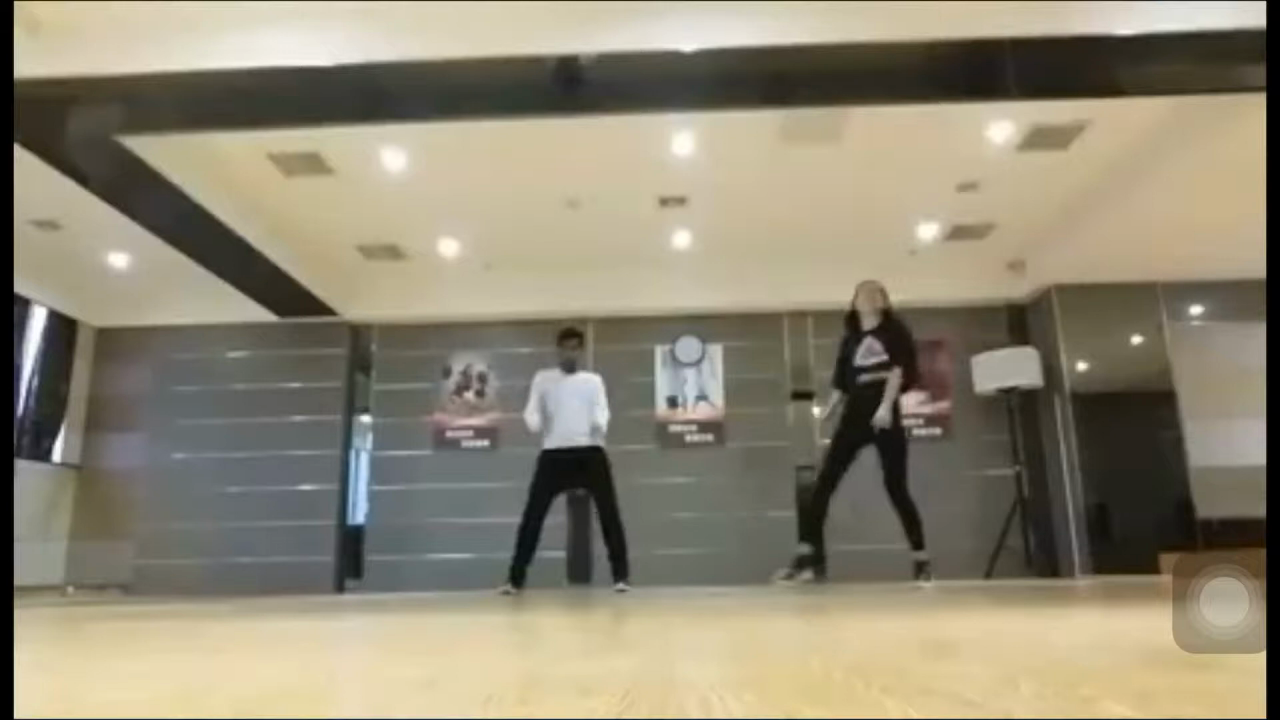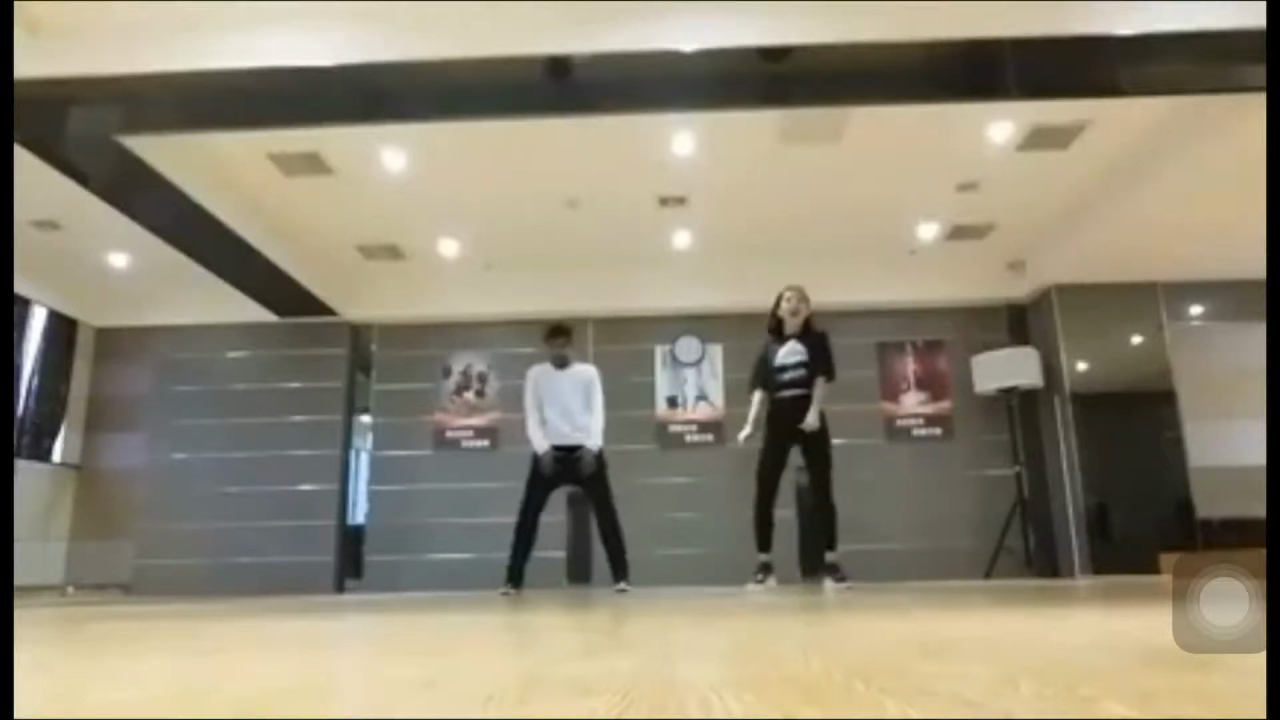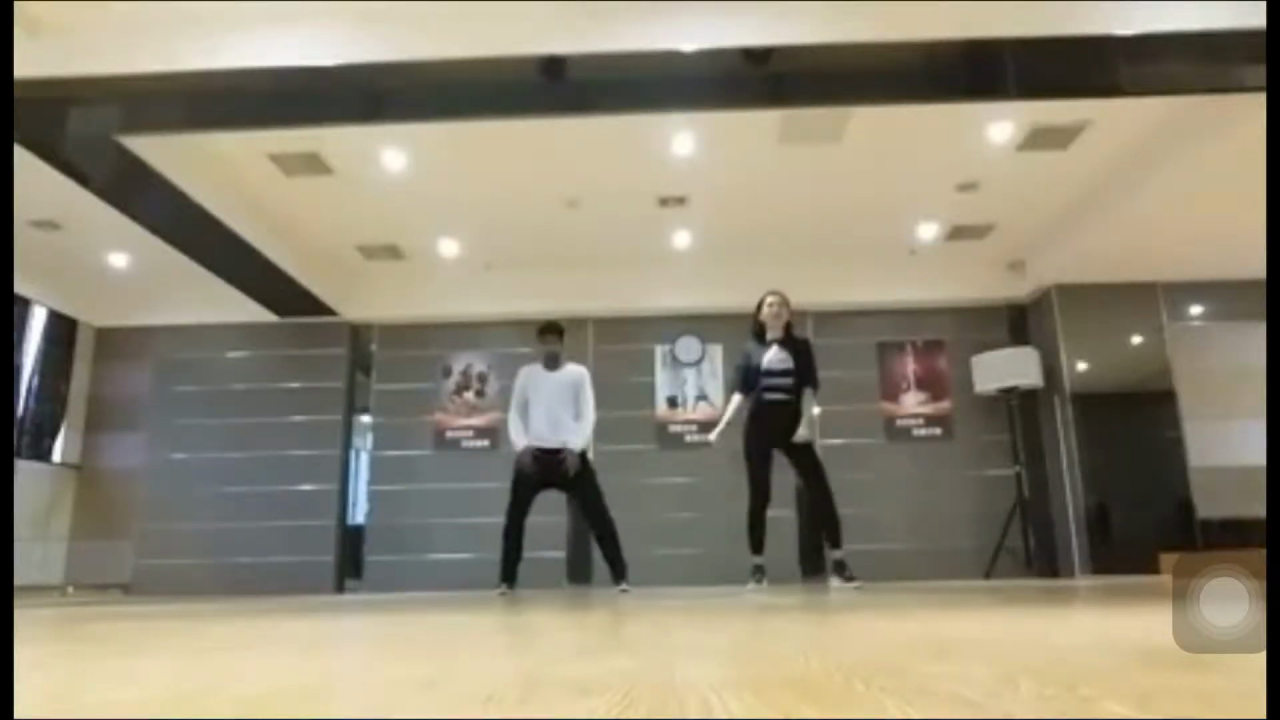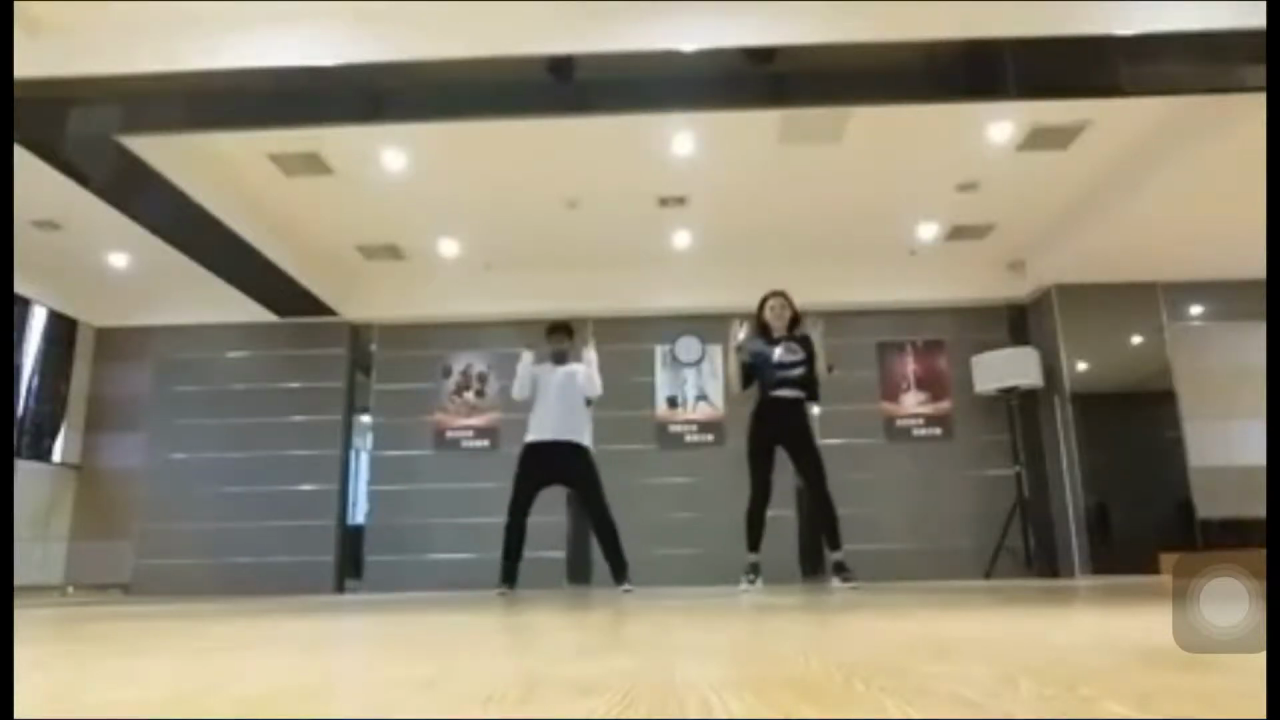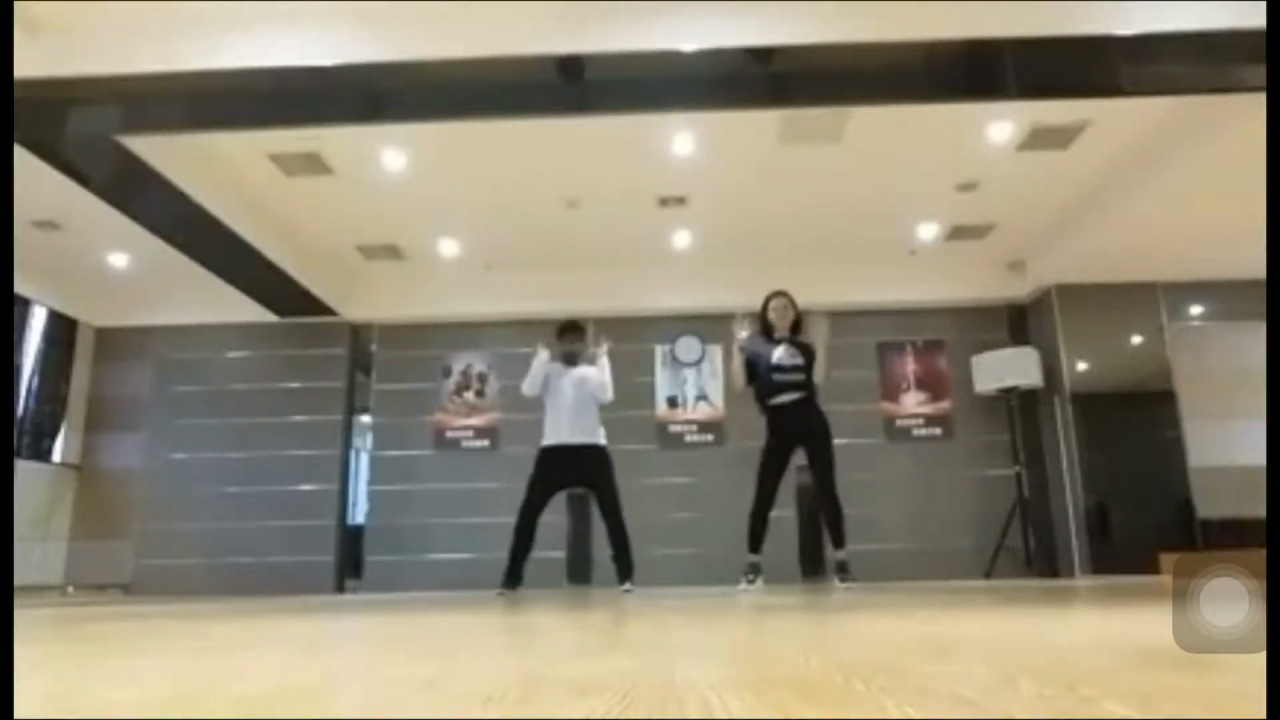
dt=0.5s
person 1, frame 1
left shoulder: (895, 332)
right shoulder: (849, 340)
left elbow: (899, 370)
right elbow: (840, 385)
left wrist: (887, 405)
right wrist: (826, 412)
left hip: (884, 415)
right hip: (854, 415)
left knee: (896, 488)
right knee: (823, 482)
left ankle: (921, 561)
right ankle: (805, 557)
person 1, frame 2
left shoulder: (816, 339)
right shoulder: (769, 347)
left elbow: (822, 377)
right elbow: (759, 389)
left wrist: (814, 411)
right wrist: (749, 424)
left hip: (809, 421)
right hip: (777, 422)
left knee: (821, 491)
right knee: (765, 493)
left ankle: (830, 563)
right ankle: (764, 565)
person 1, frame 3
left shoulder: (800, 347)
right shoulder: (751, 351)
left elbow: (809, 389)
right elbow: (741, 391)
left wrist: (805, 423)
right wrist: (722, 425)
left hip: (791, 426)
right hip: (760, 425)
left knee: (820, 488)
right knee: (760, 496)
left ankle: (838, 562)
right ankle: (757, 566)
person 1, frame 4
left shoulder: (804, 342)
right shoulder: (754, 346)
left elbow: (821, 378)
right elbow: (737, 386)
left wrist: (819, 345)
right wrist: (736, 348)
left hip: (796, 421)
right hip: (765, 422)
left knee: (818, 489)
right knee: (759, 494)
left ankle: (837, 562)
right ankle: (752, 566)
person 1, frame 5
left shoulder: (804, 347)
right shoulder: (756, 346)
left elbow: (817, 381)
right elbow: (740, 384)
right wrist: (738, 347)
left hip: (811, 423)
right hip: (778, 427)
left knee: (826, 491)
right knee: (763, 495)
left ankle: (841, 562)
right ankle: (753, 565)
person 2, frame 1
left shoulder: (593, 381)
right shoulder: (543, 379)
left elbow: (603, 414)
right elbow: (531, 417)
left wrist: (599, 424)
right wrist: (538, 420)
left hip: (590, 452)
right hip: (554, 453)
left knee: (609, 512)
right knee: (533, 514)
left ankle: (621, 575)
right ankle: (515, 577)
person 2, frame 2
left shoulder: (588, 373)
right shoulder: (535, 374)
left elbow: (597, 413)
right elbow: (532, 416)
left wrist: (591, 447)
right wrist: (543, 449)
left hip: (585, 450)
right hip: (549, 452)
left knee: (606, 512)
right knee: (528, 513)
left ankle: (621, 575)
right ankle: (514, 578)
person 2, frame 3
left shoulder: (579, 374)
right shoulder: (526, 374)
left elbow: (587, 415)
right elbow: (515, 414)
left wrist: (575, 448)
right wrist: (521, 447)
left hip: (570, 453)
right hip: (534, 453)
left knee: (598, 513)
right knee: (515, 515)
left ankle: (620, 575)
right ankle: (507, 578)
person 2, frame 4
left shoulder: (581, 371)
right shoulder: (537, 372)
left elbow: (594, 392)
right elbow: (519, 394)
left wrist: (589, 356)
right wrist: (526, 359)
left hip: (574, 449)
right hip: (537, 448)
left knee: (598, 511)
right knee: (517, 512)
left ankle: (621, 574)
right ankle: (507, 578)
person 2, frame 5
left shoulder: (592, 373)
right shoulder: (548, 371)
left elbow: (605, 397)
right elbow: (529, 390)
left wrist: (602, 360)
right wrist: (541, 357)
left hip: (592, 451)
right hip: (554, 450)
left knee: (612, 513)
right knee: (528, 513)
left ankle: (625, 576)
right ankle: (512, 578)
